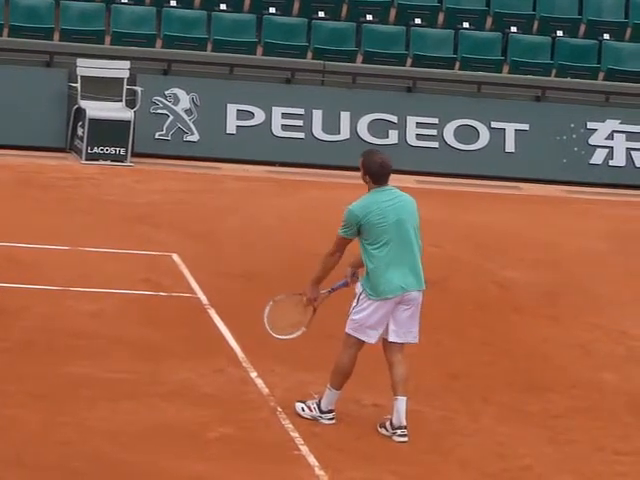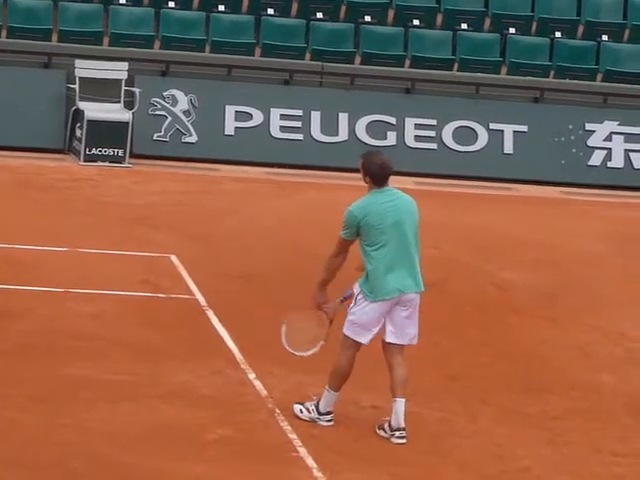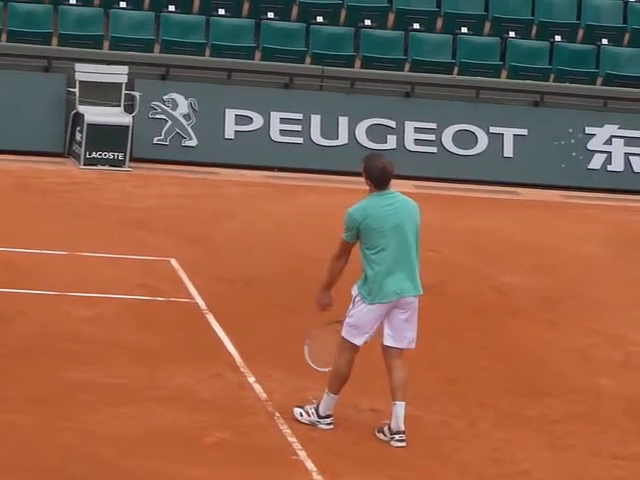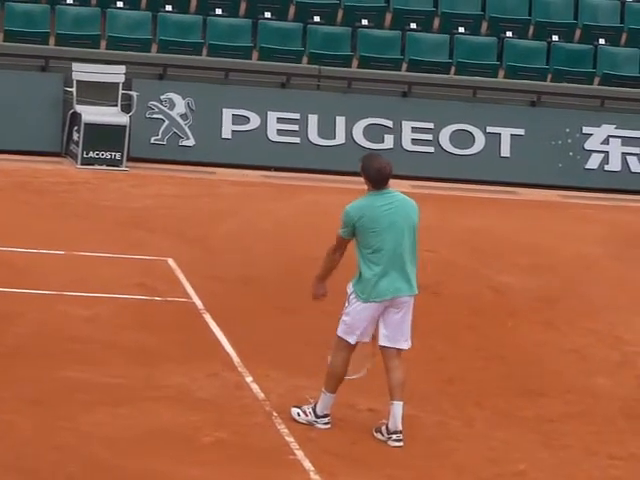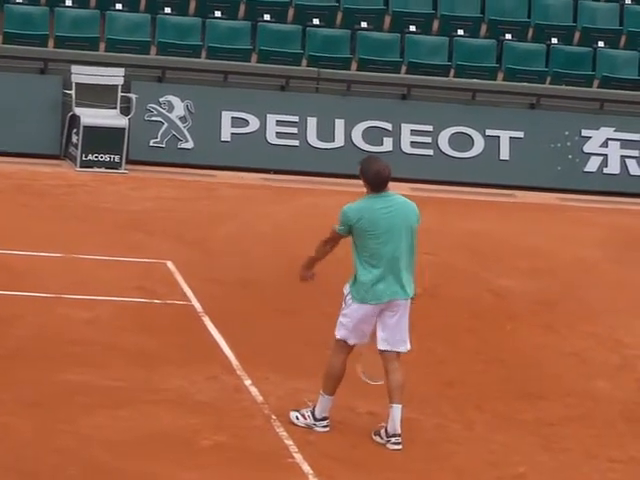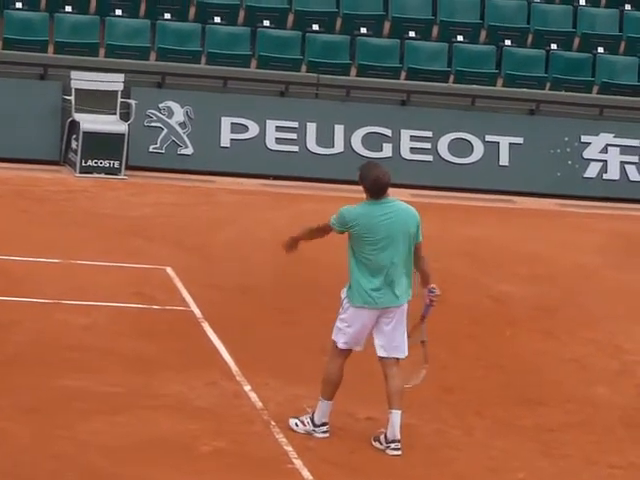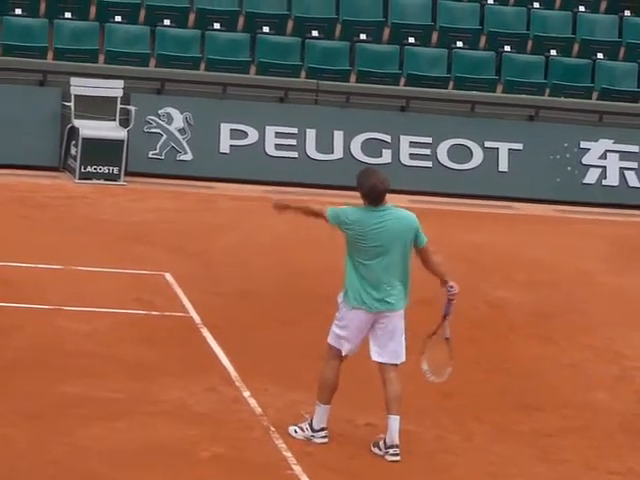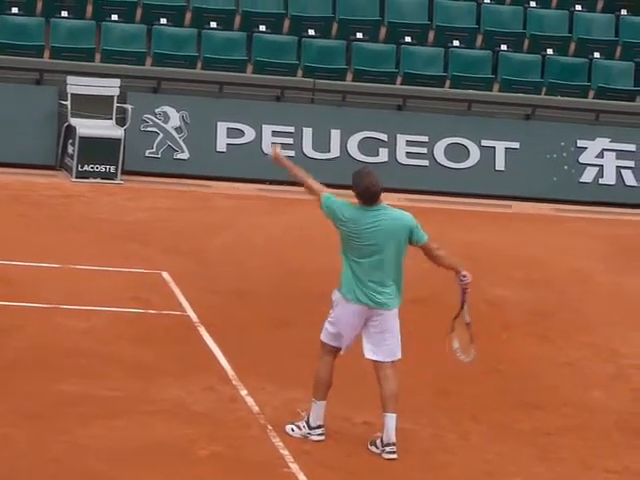
dt=0.2s
person 1, frame 1
left shoulder: (358, 210)
right shoulder: (409, 202)
left elbow: (334, 253)
left wrist: (314, 284)
right wrist: (358, 264)
left hip: (379, 289)
right hip: (412, 286)
left knee: (351, 346)
right knee: (395, 352)
left ankle: (325, 408)
right ankle: (398, 422)
person 1, frame 2
left shoulder: (358, 210)
right shoulder: (409, 203)
left elbow: (338, 255)
left wrist: (321, 288)
left hip: (377, 290)
right hip: (410, 288)
left knee: (348, 347)
right knee: (395, 353)
left ankle: (323, 409)
right ankle: (397, 424)
person 1, frame 3
left shoulder: (358, 212)
right shoulder: (412, 207)
left elbow: (341, 257)
left wrist: (325, 290)
left hip: (374, 292)
right hip: (408, 291)
left knee: (347, 350)
right knee: (395, 356)
left ankle: (323, 413)
right ankle: (397, 427)
person 1, frame 4
left shoulder: (356, 210)
right shoulder: (411, 206)
left elbow: (336, 251)
left wrist: (319, 281)
left hip: (369, 291)
right hip: (403, 290)
left knee: (343, 348)
right knee: (393, 356)
left ankle: (321, 412)
right ankle: (394, 427)
person 1, frame 5
left shoulder: (353, 211)
right shoulder: (411, 208)
left elbow: (330, 242)
left wrist: (308, 264)
left hip: (365, 294)
right hip: (400, 293)
left knee: (341, 350)
right knee: (392, 359)
left ankle: (319, 415)
right ankle: (393, 430)
person 1, frame 6
left shoulder: (352, 215)
right shoulder: (410, 214)
left elbow: (321, 229)
right elbow: (418, 256)
left wrist: (295, 238)
right wrist: (427, 283)
left hip: (362, 299)
right hip: (397, 299)
left knee: (337, 355)
right knee: (392, 365)
left ankle: (319, 421)
right ankle: (393, 435)
person 1, frame 7
left shoulder: (350, 218)
right shoulder: (408, 220)
left elbow: (318, 211)
right elbow: (427, 257)
left wrist: (288, 205)
right wrist: (446, 281)
left hip: (357, 304)
right hip: (392, 305)
left knee: (332, 359)
right knee: (390, 370)
left ankle: (318, 427)
right ankle: (392, 442)
person 1, frame 8
left shoulder: (345, 216)
right shoulder: (404, 221)
left elbow: (313, 186)
right elbow: (432, 251)
left wrist: (283, 160)
right wrist: (459, 272)
left hip: (351, 301)
right hip: (386, 304)
left knee: (327, 355)
right knee: (386, 368)
left ankle: (314, 425)
right ankle: (388, 440)
